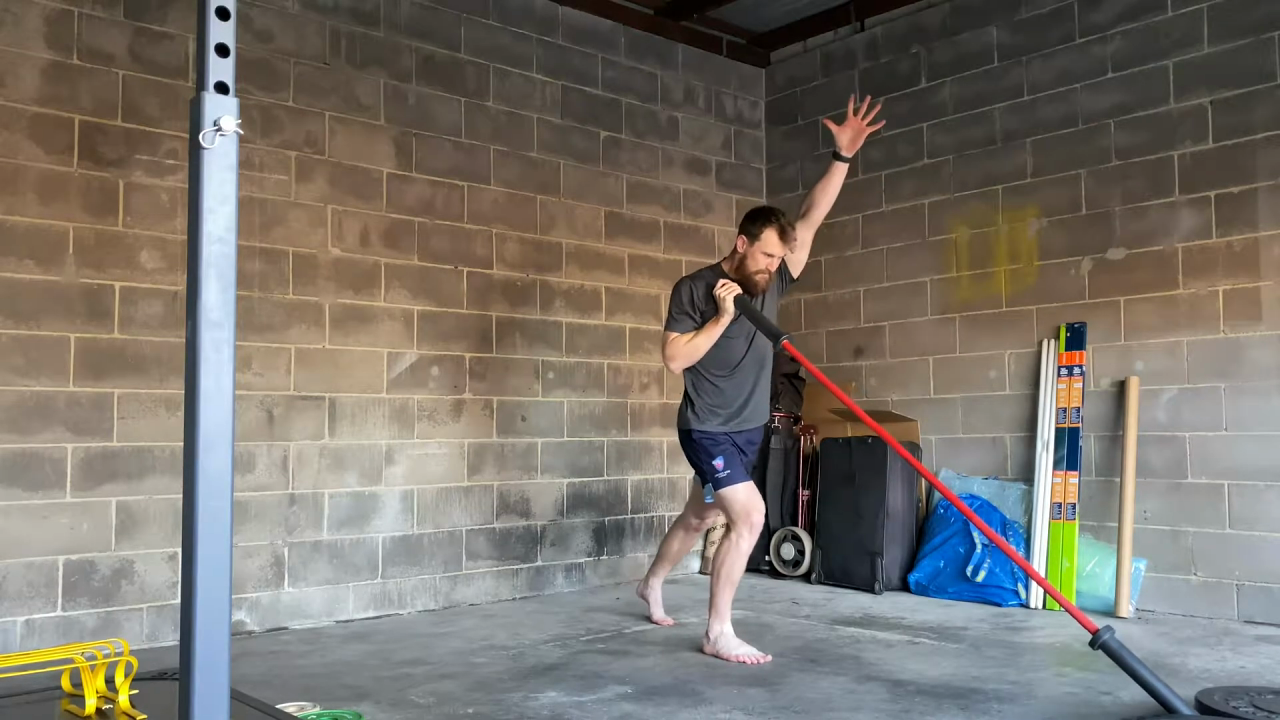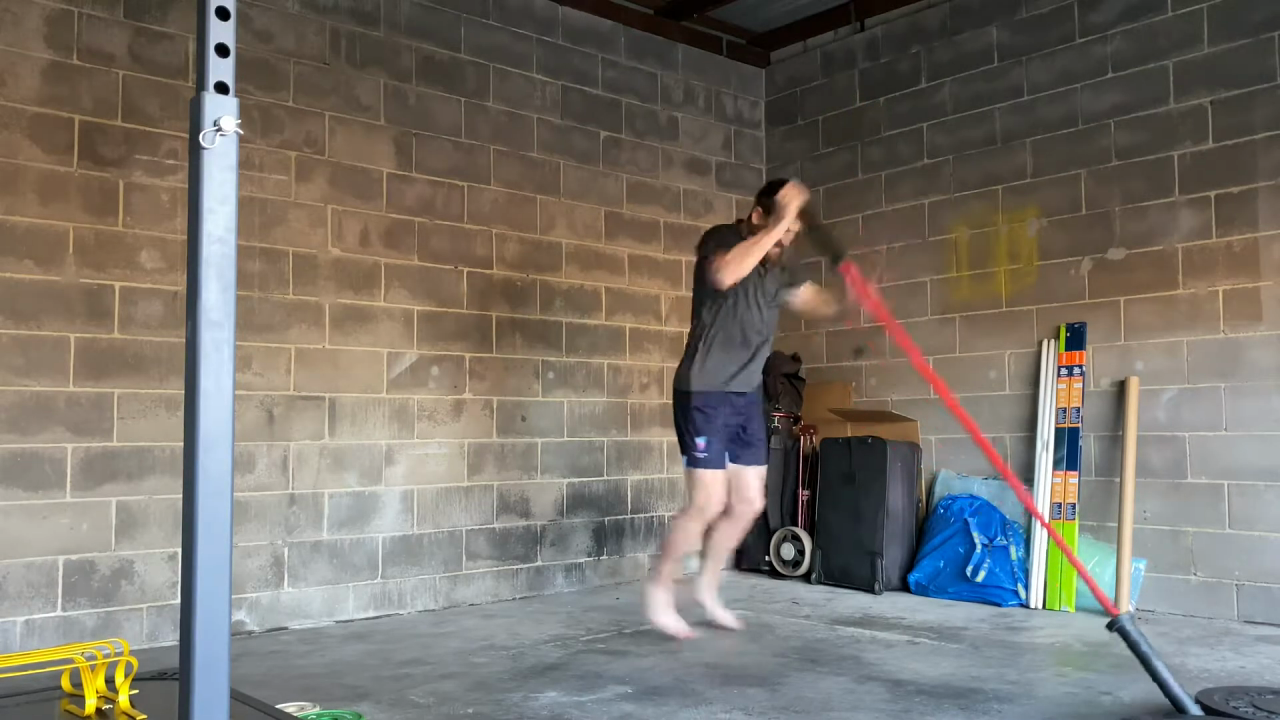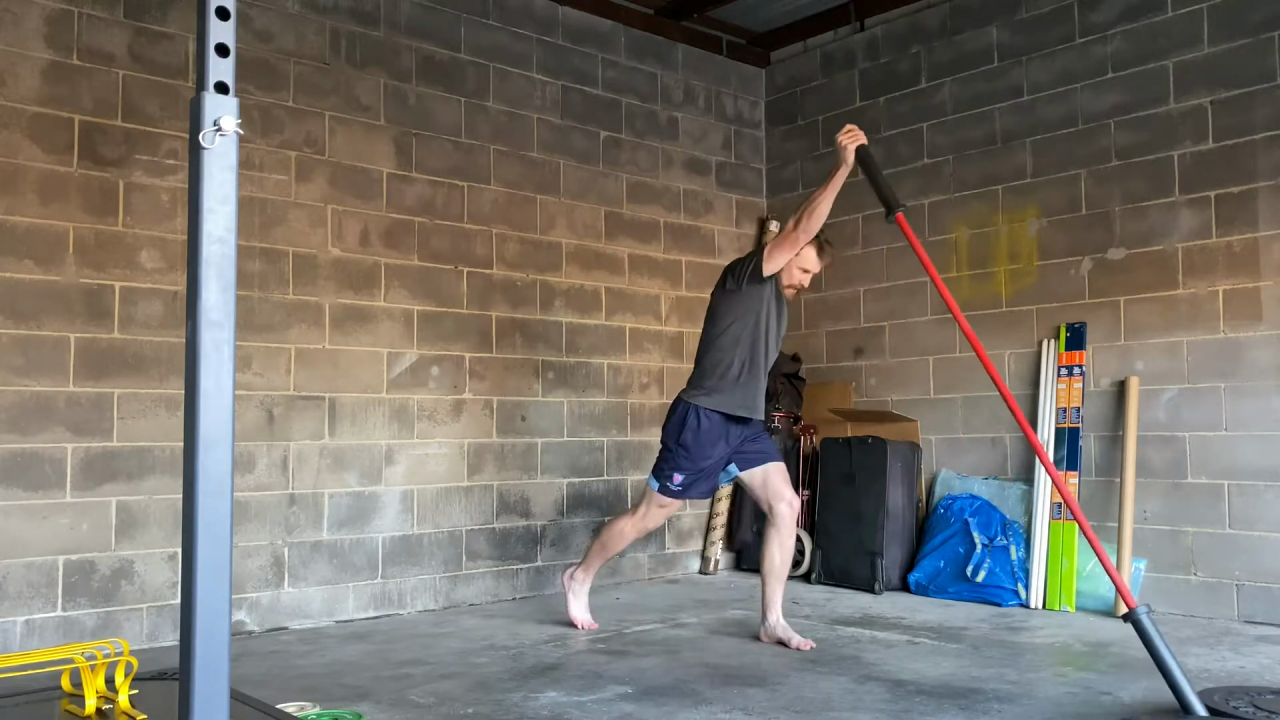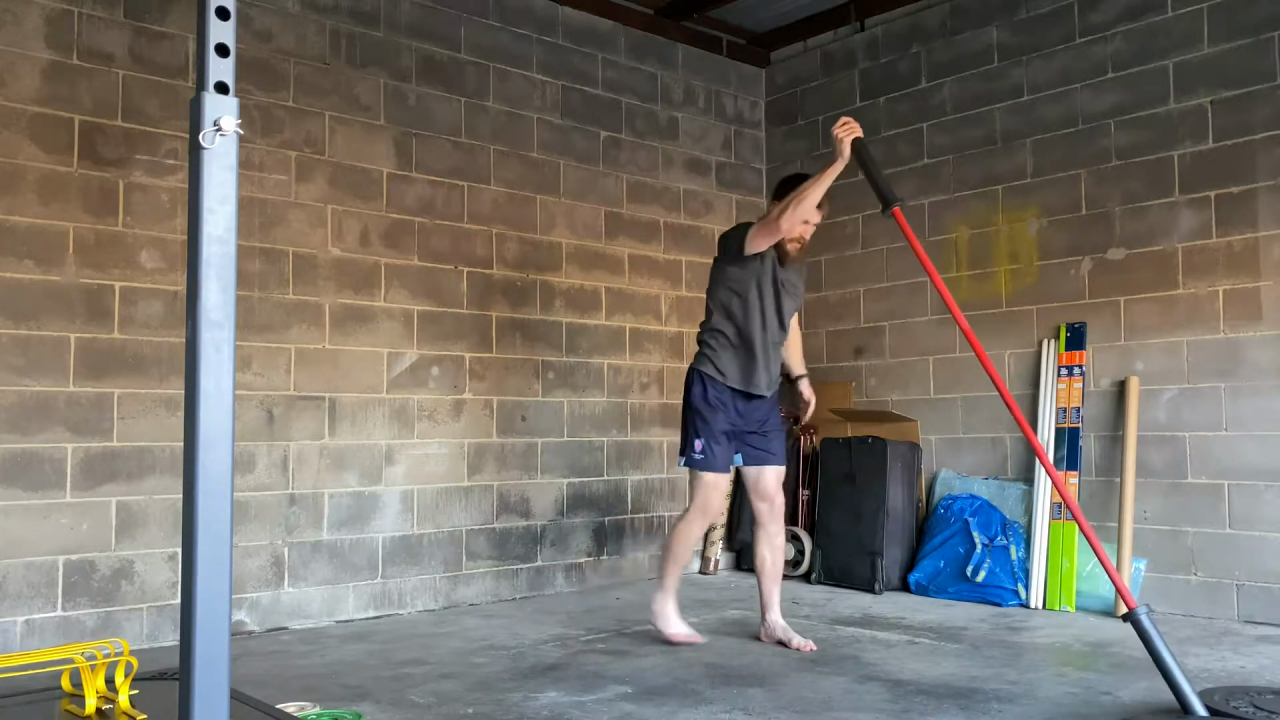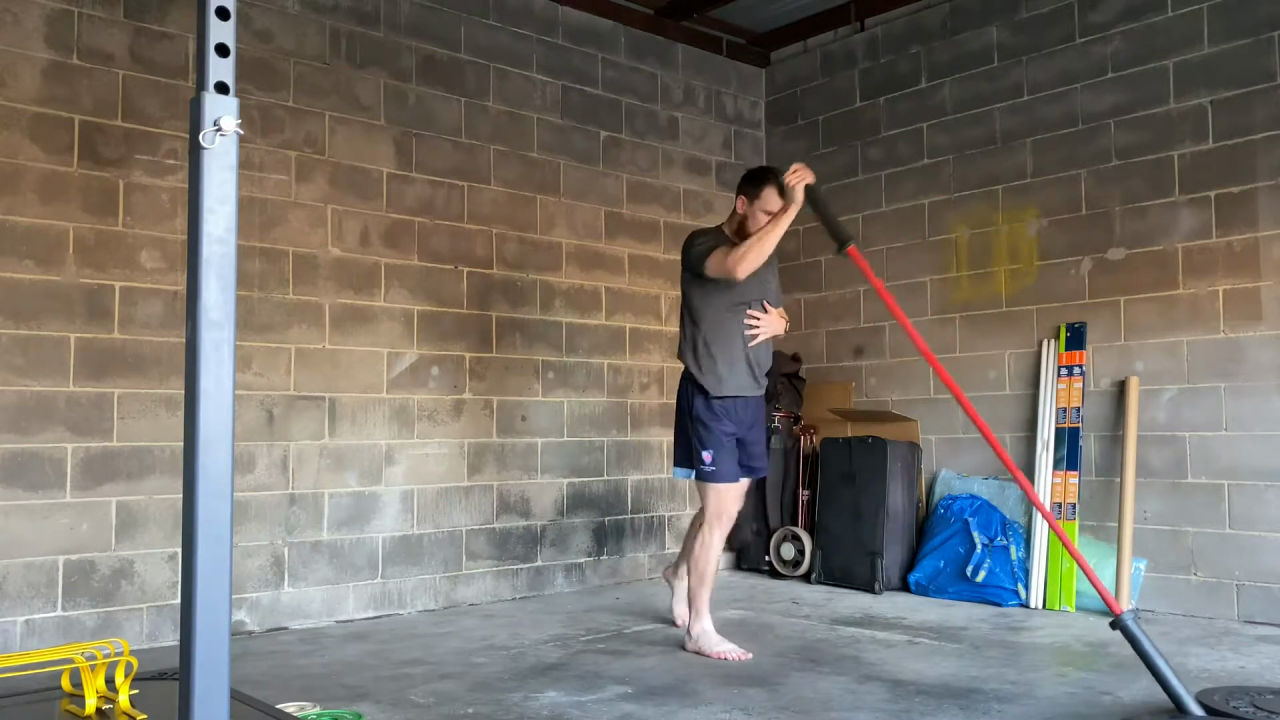
dt=0.5s
person 1, frame 1
left shoulder: (773, 278)
right shoulder: (694, 289)
left elbow: (812, 217)
right elbow: (674, 358)
left wrist: (844, 155)
right wrist: (722, 317)
left hip: (747, 428)
right hip: (708, 429)
left knee: (700, 517)
right knee: (750, 516)
left ankle: (652, 584)
right ankle: (718, 633)
person 1, frame 2
left shoulder: (780, 265)
right shoulder: (718, 241)
left elbow: (811, 300)
right elbow: (725, 276)
left wrist: (847, 304)
right wrist: (777, 224)
left hip: (746, 397)
right hip: (705, 393)
left knee: (749, 502)
right knee: (707, 500)
left ankle: (707, 586)
right ankle: (660, 593)
person 1, frame 3
left shoulder: (775, 296)
right shoulder: (743, 277)
right elbow: (801, 231)
right wrist: (842, 168)
left hip: (745, 421)
right hip: (704, 418)
left knee: (786, 506)
right knee: (649, 514)
left ankle: (773, 620)
right ankle: (579, 577)
person 1, frame 4
left shoulder: (793, 269)
right shoulder: (738, 247)
right elbow: (779, 218)
left wrist: (801, 374)
right wrist: (837, 161)
left hip: (762, 398)
right hip: (714, 391)
left knee: (770, 506)
right knee: (708, 505)
left ankle: (771, 619)
right ankle: (665, 601)
person 1, frame 5
left shoulder: (766, 262)
right shoulder: (702, 245)
left elbow: (779, 315)
right elbow: (737, 266)
left wrist: (778, 321)
right wrist: (793, 206)
left hip: (751, 399)
right hip: (709, 398)
left knee: (727, 509)
right knee: (719, 510)
left ankle: (679, 573)
right ankle: (699, 628)
